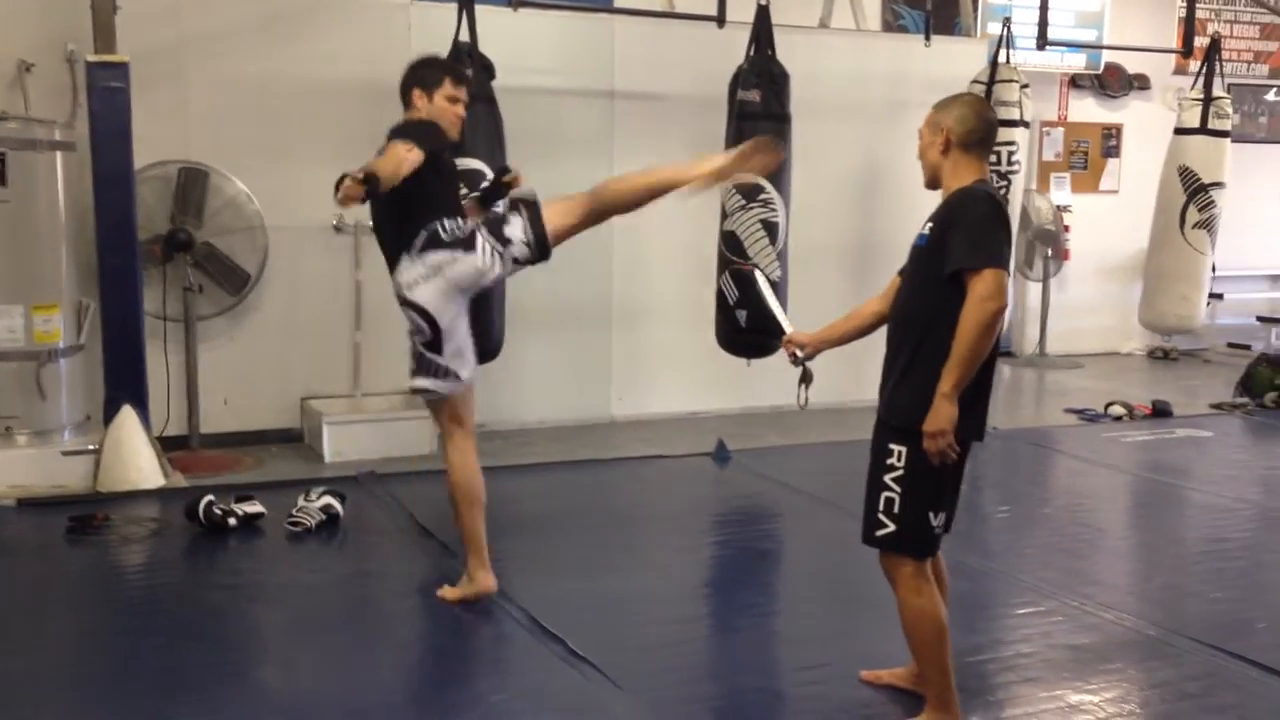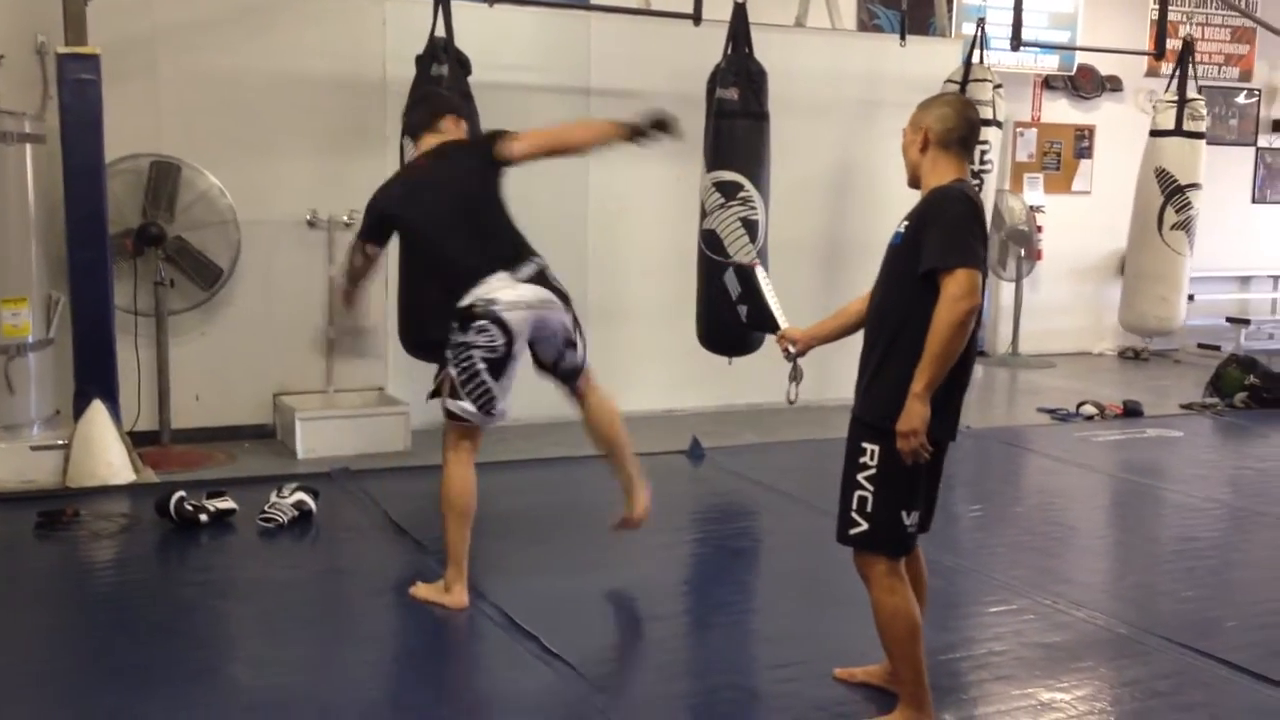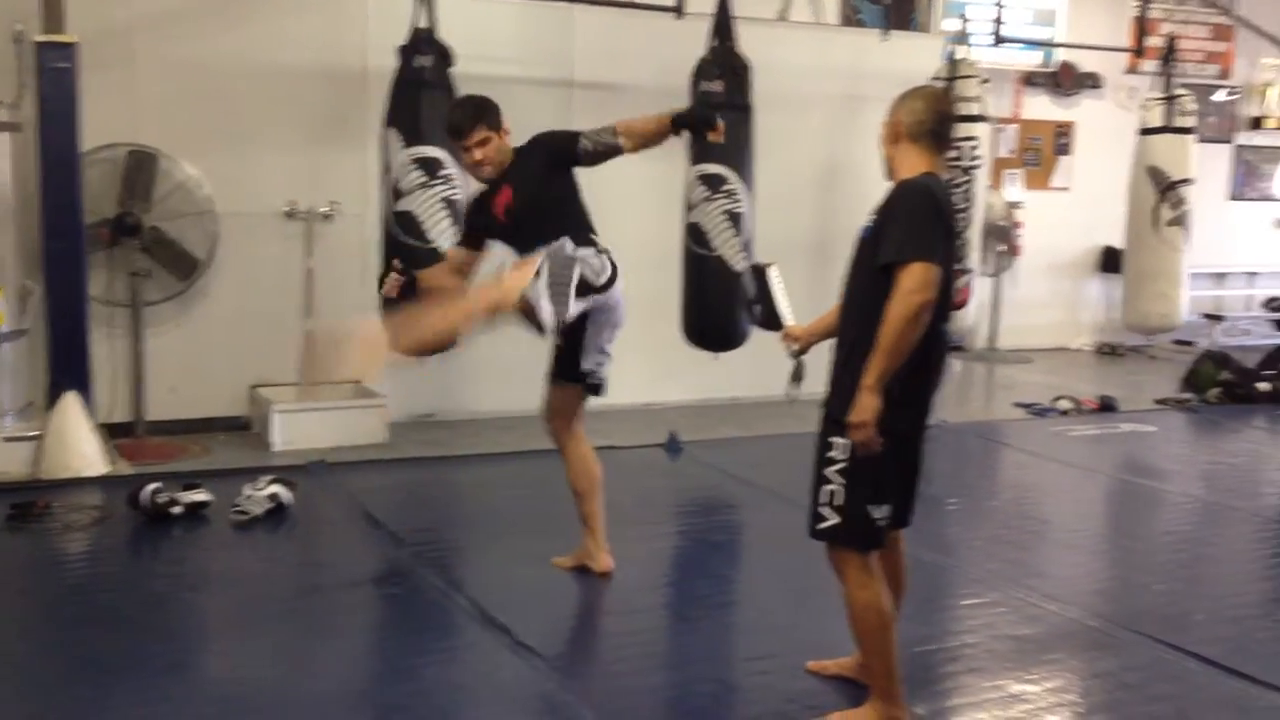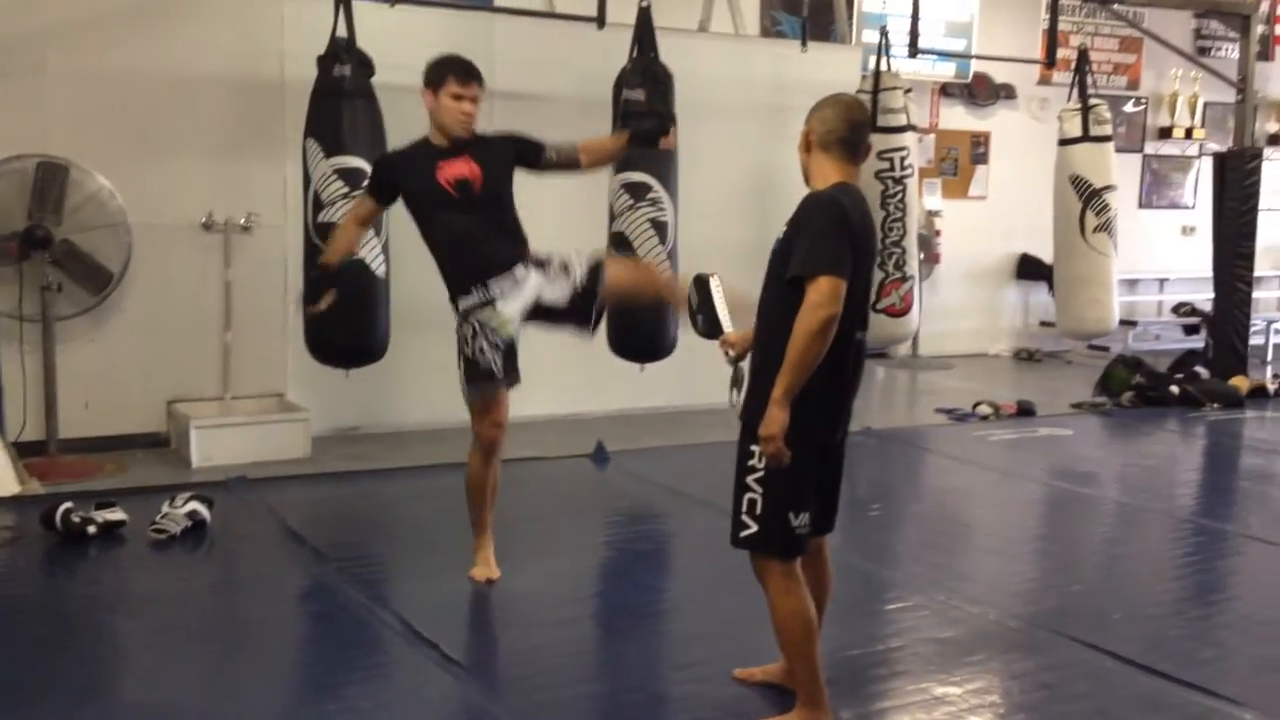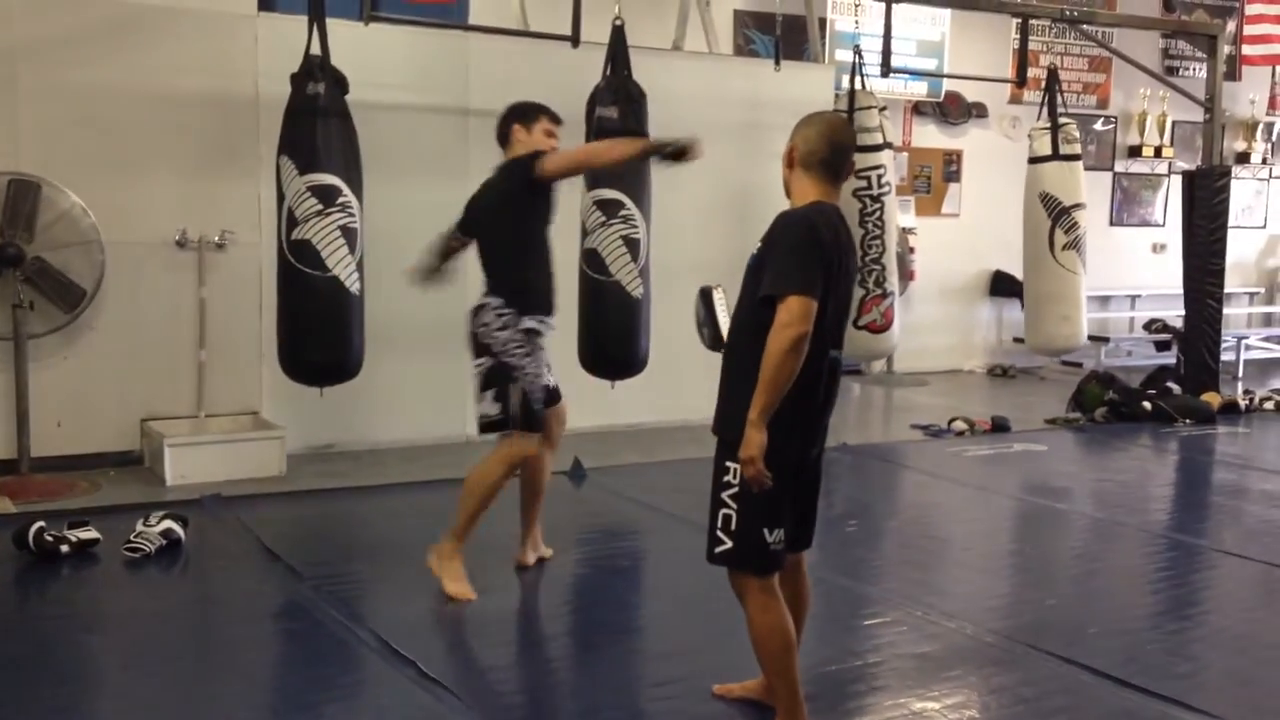
dt=0.4s
person 1, frame 1
left shoulder: (975, 205)
right shoulder: (952, 211)
left elbow: (989, 298)
right elbow: (891, 300)
left wrist: (948, 397)
right wrist: (817, 340)
left hip: (930, 416)
right hip: (913, 410)
left knee: (903, 557)
right knee: (919, 549)
right ankle: (924, 670)
person 1, frame 2
left shoulder: (950, 205)
right shoulder: (936, 208)
left elbow: (962, 299)
right elbow: (882, 299)
left wrist: (920, 396)
right wrist: (810, 336)
left hip: (902, 414)
right hip: (891, 408)
left knee: (877, 556)
right knee: (901, 547)
right ankle: (898, 668)
person 1, frame 3
left shoulder: (913, 197)
right shoulder: (924, 198)
left elbow: (916, 294)
left wrist: (871, 388)
right wrist: (811, 333)
left hip: (874, 405)
right hip: (896, 407)
left knee: (851, 549)
right knee: (882, 536)
right ankle: (871, 660)
person 1, frame 4
left shoulder: (823, 208)
right shoulder: (852, 208)
left elbow: (823, 308)
left wrist: (779, 401)
right wrist: (747, 339)
left hip: (792, 414)
right hip: (821, 412)
left knee: (773, 557)
right knee: (807, 543)
right ankle: (796, 667)
person 1, frame 5
left shoulder: (796, 227)
right shoulder: (835, 230)
left elbow: (793, 328)
left wrist: (756, 423)
right wrist: (738, 346)
left hip: (766, 431)
right hip: (801, 428)
left knee: (752, 573)
right knee: (785, 559)
person 2, frame 1
right shoulder: (416, 134)
right elbow: (395, 163)
left wrist: (491, 192)
right wrist: (364, 179)
left hip: (417, 283)
right hip: (455, 246)
left knee: (456, 429)
right knee: (591, 201)
left ankle: (477, 572)
right ankle: (707, 168)
person 2, frame 2
left shoulder: (387, 196)
right shoulder: (467, 153)
left elbow: (358, 268)
right elbow: (549, 139)
left wrist: (348, 311)
right wrist: (632, 129)
left hip: (481, 314)
right hip: (535, 289)
left knee: (460, 445)
right knee: (585, 389)
left ankle: (453, 584)
right ankle: (635, 490)
person 2, frame 3
left shoulder: (544, 152)
right shoulder: (481, 209)
left elbow: (623, 136)
right elbow: (452, 271)
left wrist: (680, 120)
right wrist: (409, 275)
left hip: (580, 270)
right hip: (585, 300)
left knee: (492, 297)
right knee: (563, 423)
right ankle: (595, 548)
person 2, frame 4
left shoulder: (500, 149)
right shoulder: (402, 166)
left elbow: (579, 157)
right elbow: (355, 221)
left wrist: (636, 138)
right wrist: (327, 274)
left hip: (531, 277)
right hip: (483, 306)
left knee: (637, 280)
right knee: (490, 431)
right ankle: (483, 546)
person 2, frame 5
left shoulder: (488, 196)
right shoulder: (523, 170)
left elbow: (450, 243)
right elbow: (586, 157)
left wrist: (433, 263)
right wrist: (655, 146)
left hip: (518, 326)
right hip: (511, 328)
left knee: (550, 425)
right knee: (520, 447)
left ankle: (529, 540)
right ankle: (448, 553)
